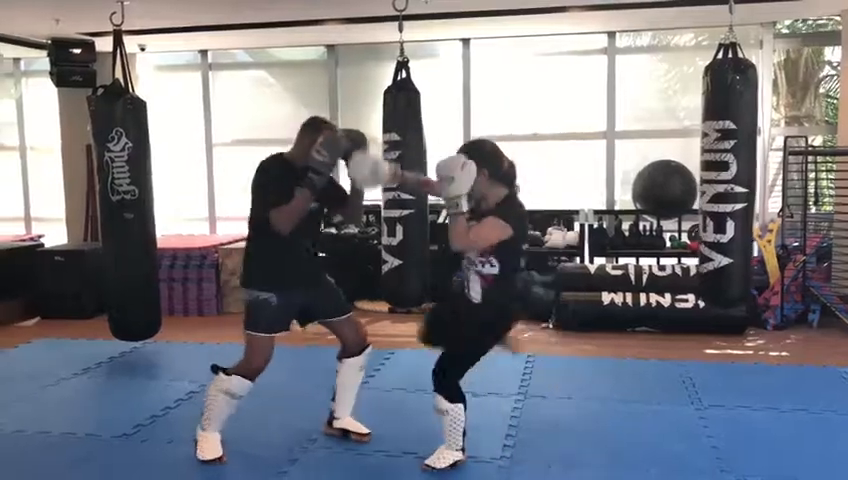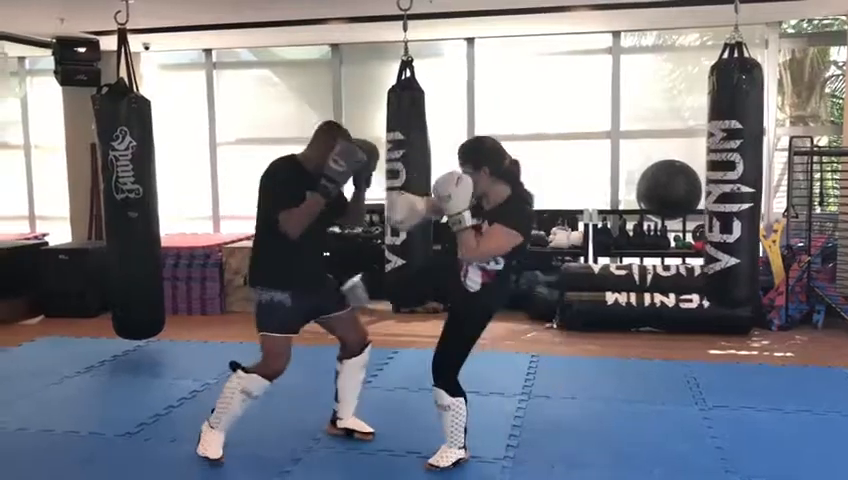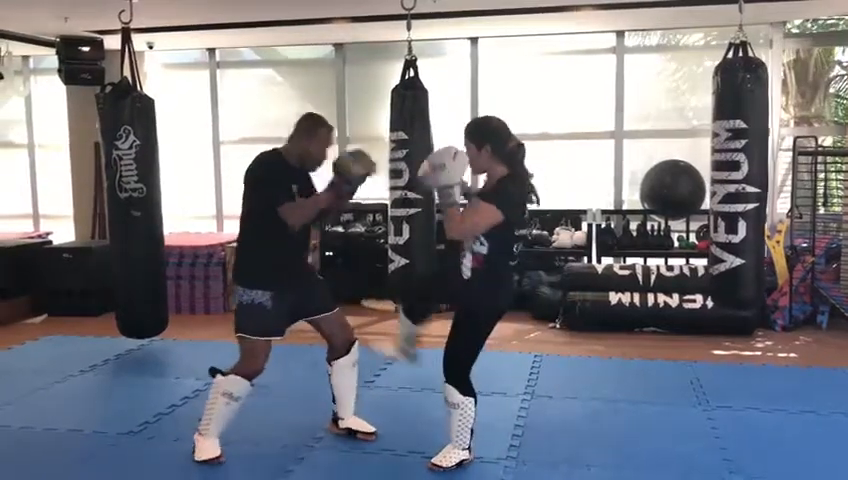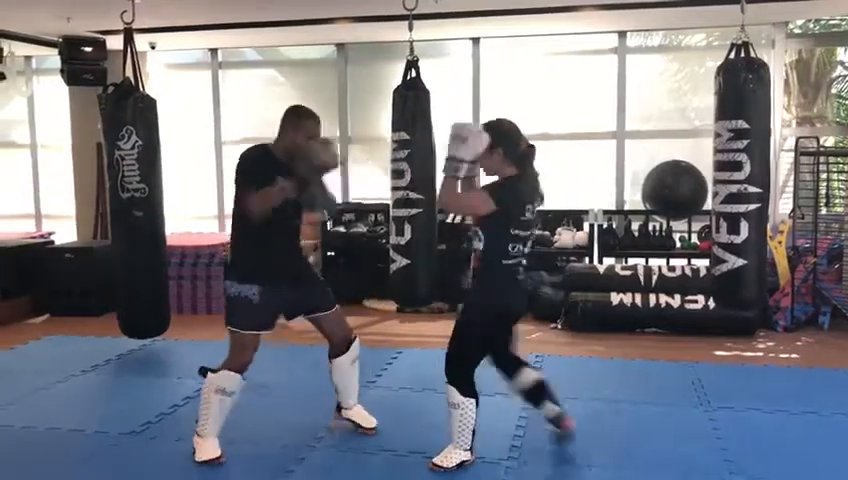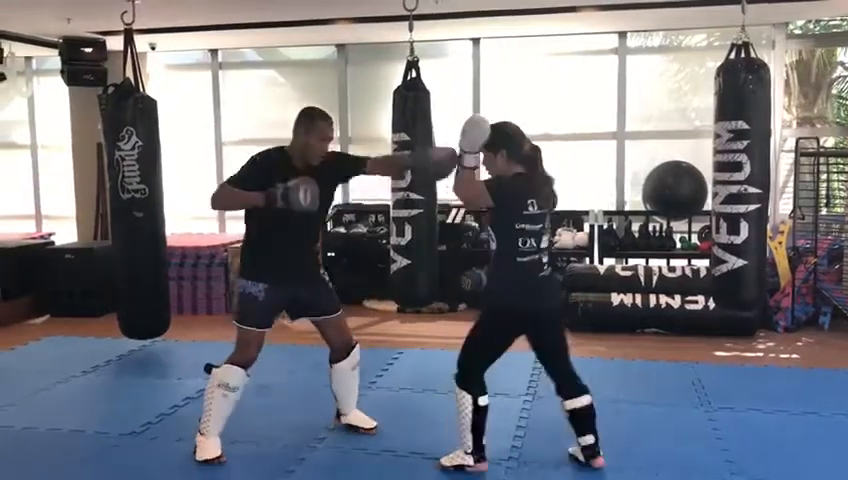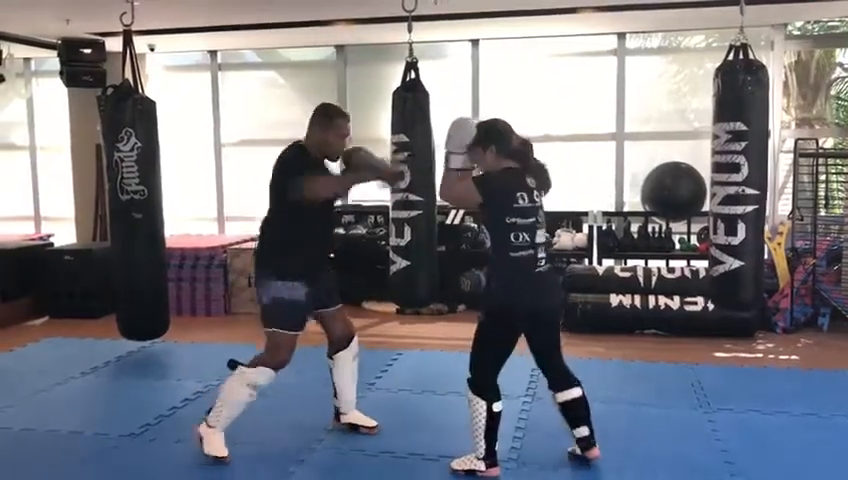
dt=0.2s
person 1, frame 1
left shoulder: (317, 173)
right shoulder: (272, 171)
left elbow: (351, 210)
right elbow: (283, 224)
right wrist: (315, 179)
left hip: (309, 276)
right hip: (269, 282)
left knee: (357, 340)
right knee: (255, 362)
left ankle: (339, 418)
right ankle: (208, 431)
person 1, frame 2
left shoulder: (321, 177)
right shoulder: (282, 173)
left elbow: (351, 220)
right elbow: (291, 227)
left wrist: (361, 185)
right wrist: (328, 188)
left hip: (313, 275)
right hip: (276, 282)
left knee: (357, 340)
right knee: (274, 363)
left ankle: (342, 418)
right ankle: (213, 430)
person 1, frame 3
left shoulder: (299, 172)
right shoulder: (266, 168)
left elbow: (312, 214)
right elbow: (294, 218)
left wrist: (343, 189)
right wrist: (338, 186)
left hip: (297, 272)
right hip: (260, 281)
left knee: (344, 339)
right knee: (251, 364)
left ankle: (344, 419)
right ankle: (206, 436)
person 1, frame 4
left shoulder: (305, 163)
right shoulder: (255, 160)
left elbow: (307, 212)
right elbow: (256, 208)
left wrist: (311, 211)
right wrist: (290, 181)
left hip: (295, 269)
right hip: (251, 276)
left knee: (342, 336)
right knee: (239, 359)
left ankle: (349, 408)
right ankle: (205, 437)
person 1, frame 5
left shoulder: (332, 164)
right shoulder: (266, 163)
left elbow: (384, 165)
right elbow: (219, 199)
left wrist: (420, 158)
right wrist: (272, 196)
left hip: (307, 272)
right hip: (262, 274)
left knee: (343, 341)
right knee: (245, 355)
left ankle: (347, 412)
right ankle: (208, 435)
person 1, frame 6
left shoulder: (309, 158)
right shoulder: (298, 158)
left elbow: (321, 197)
right elbow: (313, 191)
left wrist: (356, 169)
right wrist: (363, 171)
left hip: (310, 266)
right hip: (284, 271)
left knee: (343, 334)
right knee: (277, 356)
left ankle: (346, 411)
right ankle: (212, 427)
person 2, frame 1
left shoulder: (511, 213)
right shoulder: (478, 198)
left elbow: (461, 241)
right elbow: (437, 188)
left wrist: (458, 198)
right wrist: (393, 175)
left hip: (491, 311)
right hip: (472, 300)
left knee: (444, 376)
right knee: (431, 334)
left ankle: (454, 450)
person 2, frame 2
left shoulder: (516, 214)
right shoulder: (482, 198)
left elbow: (472, 253)
right elbow: (444, 206)
left wrist: (459, 211)
right wrist: (422, 207)
left hip: (479, 299)
right hip: (460, 284)
left knee: (444, 371)
left ankle: (456, 448)
person 2, frame 3
left shoulder: (506, 192)
right shoulder: (503, 183)
left elbow: (456, 230)
right elbow: (472, 215)
left wrist: (447, 189)
right wrist: (451, 187)
left hip: (487, 293)
right hip: (479, 284)
left knee: (455, 367)
left ankle: (460, 448)
person 2, frame 4
left shoulder: (505, 191)
right shoulder: (523, 185)
left elbow: (448, 203)
right elbow: (484, 210)
left wrist: (457, 160)
right wrist: (468, 165)
left hip: (490, 297)
right hip: (509, 294)
left knee: (457, 369)
right knee: (503, 356)
left ankle: (462, 450)
right ankle: (555, 412)
person 2, frame 5
left shoulder: (505, 189)
right shoulder: (540, 186)
left elbow: (461, 189)
left wrist: (468, 152)
left hip: (509, 300)
right hip: (546, 296)
left knee: (468, 371)
right knee: (562, 370)
left ankle: (474, 455)
right ankle: (591, 449)
person 2, frame 6
left shoulder: (494, 183)
right shoulder: (533, 177)
left elbow: (448, 194)
left wrist: (456, 154)
left hip: (509, 297)
right hip: (545, 291)
left knee: (482, 375)
right knee: (554, 366)
left ankle: (485, 460)
right ankle: (587, 443)
